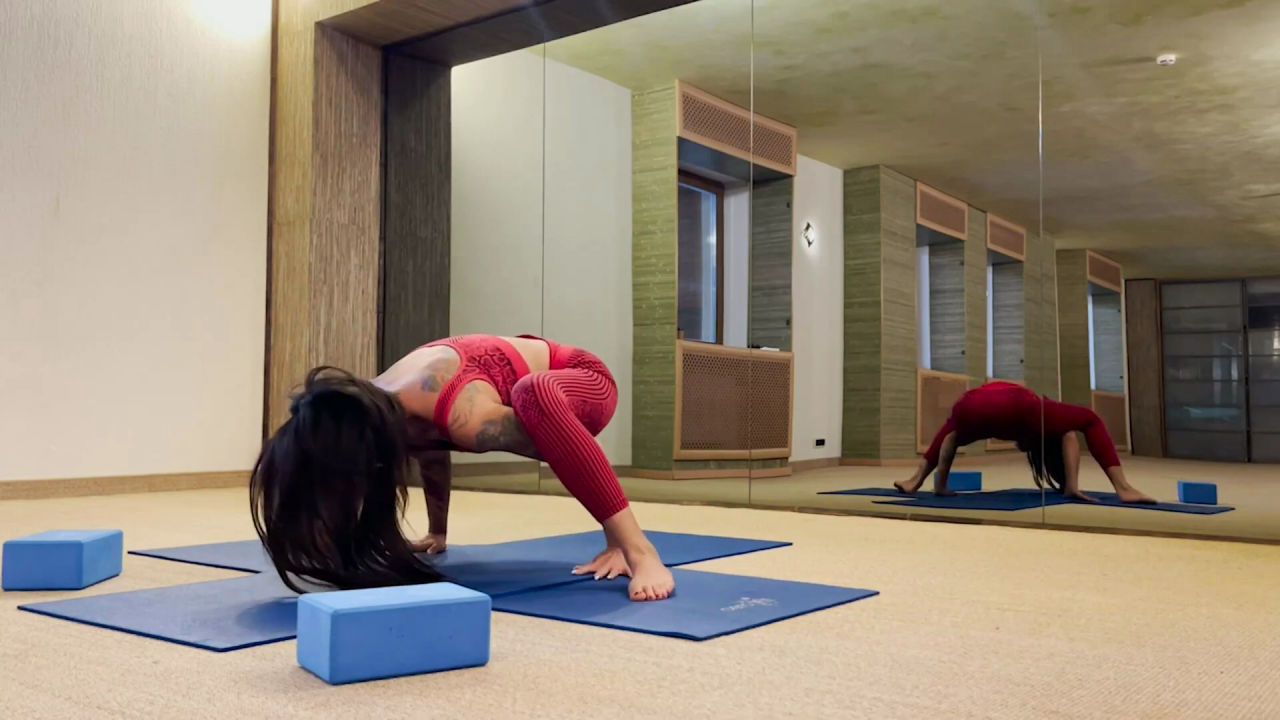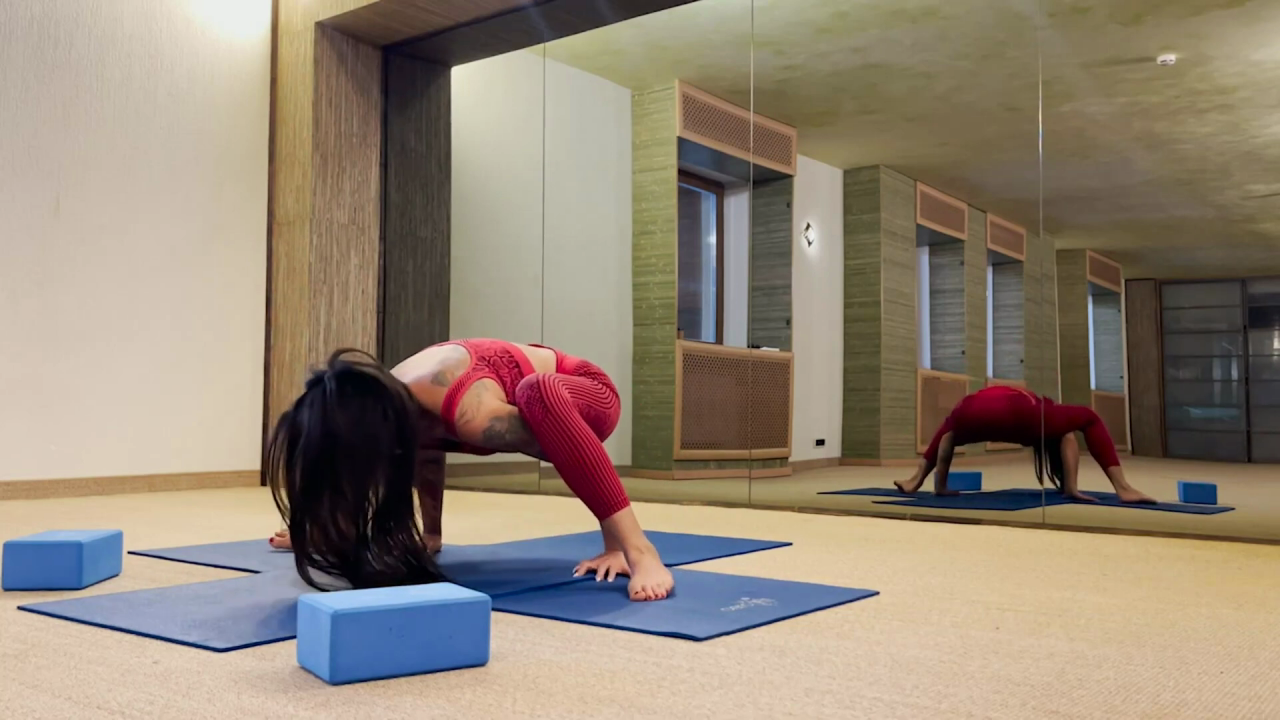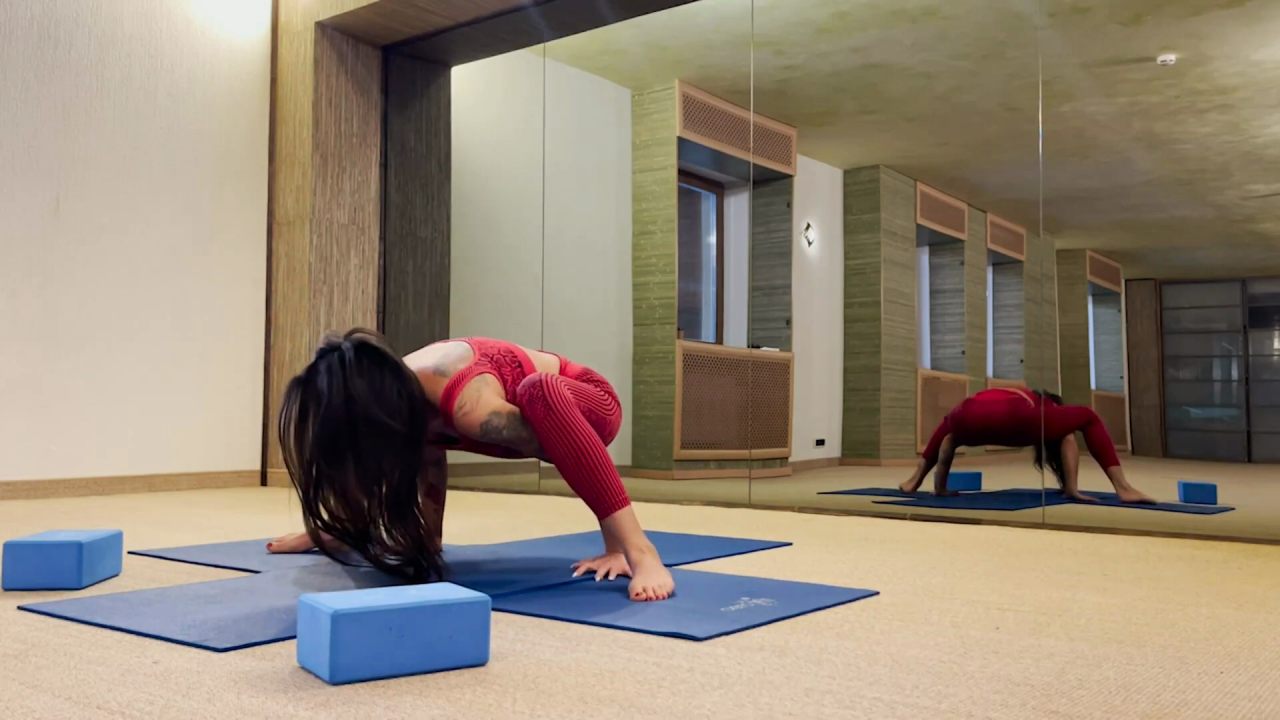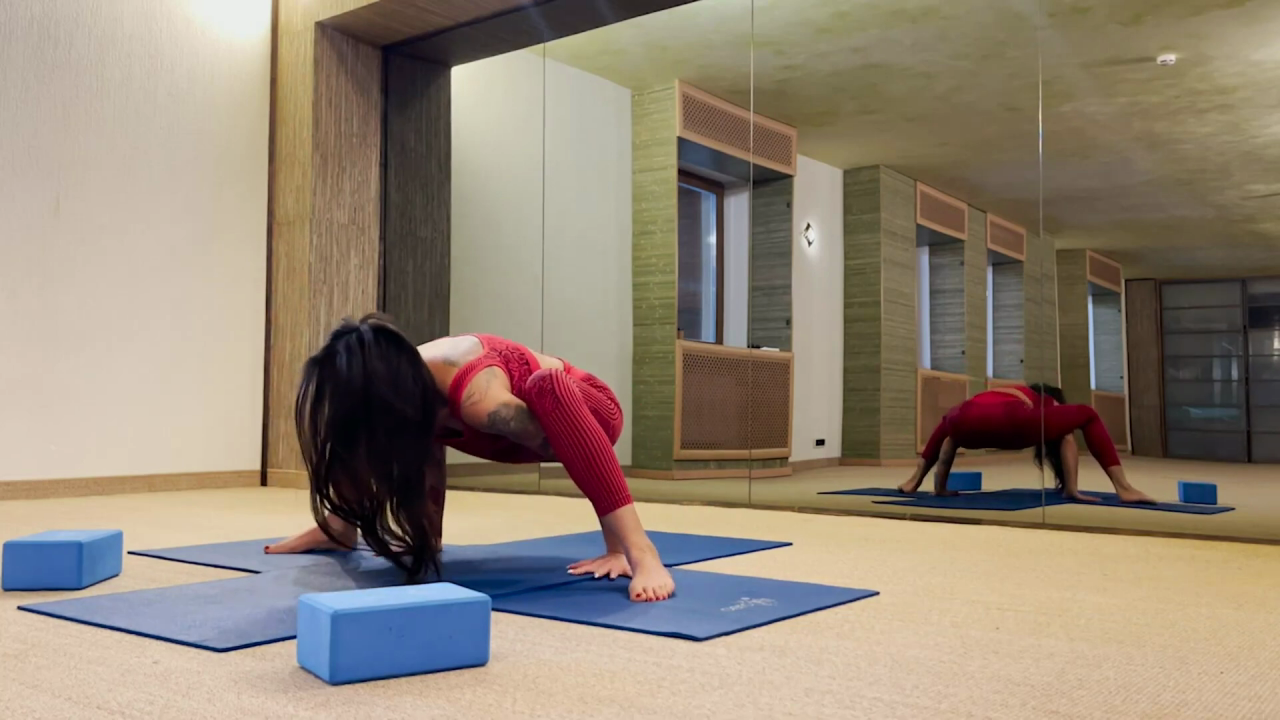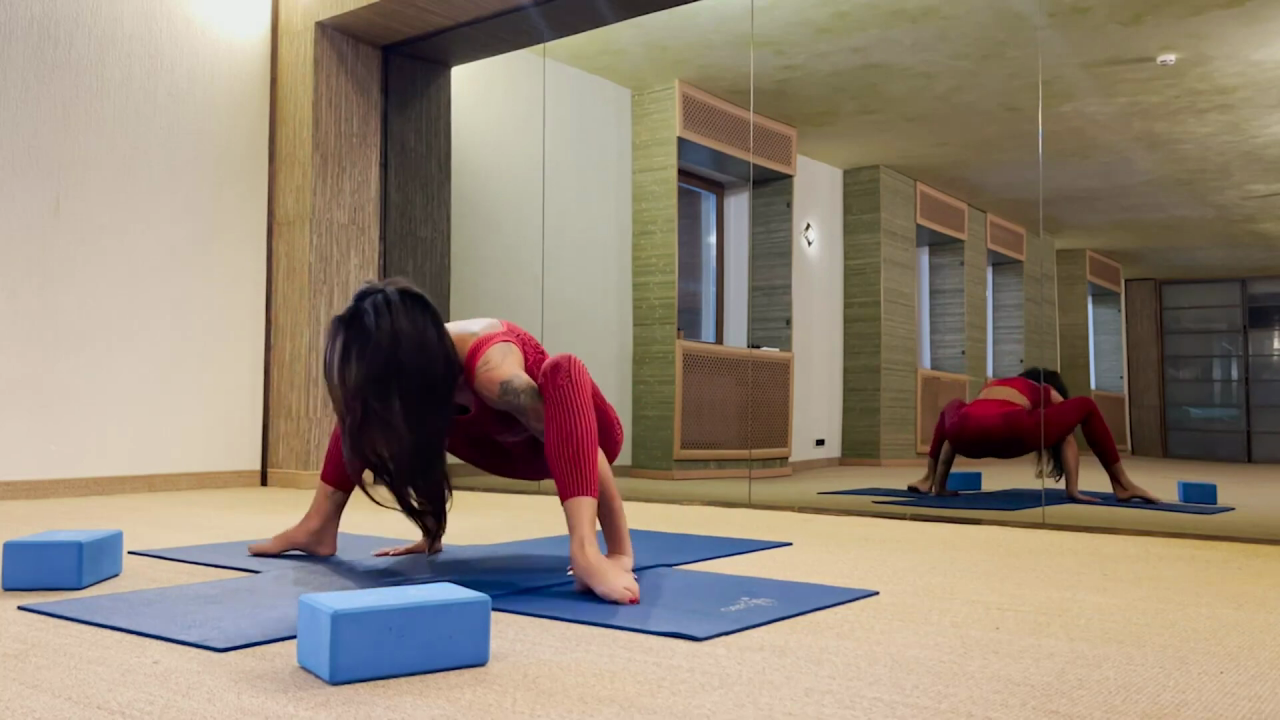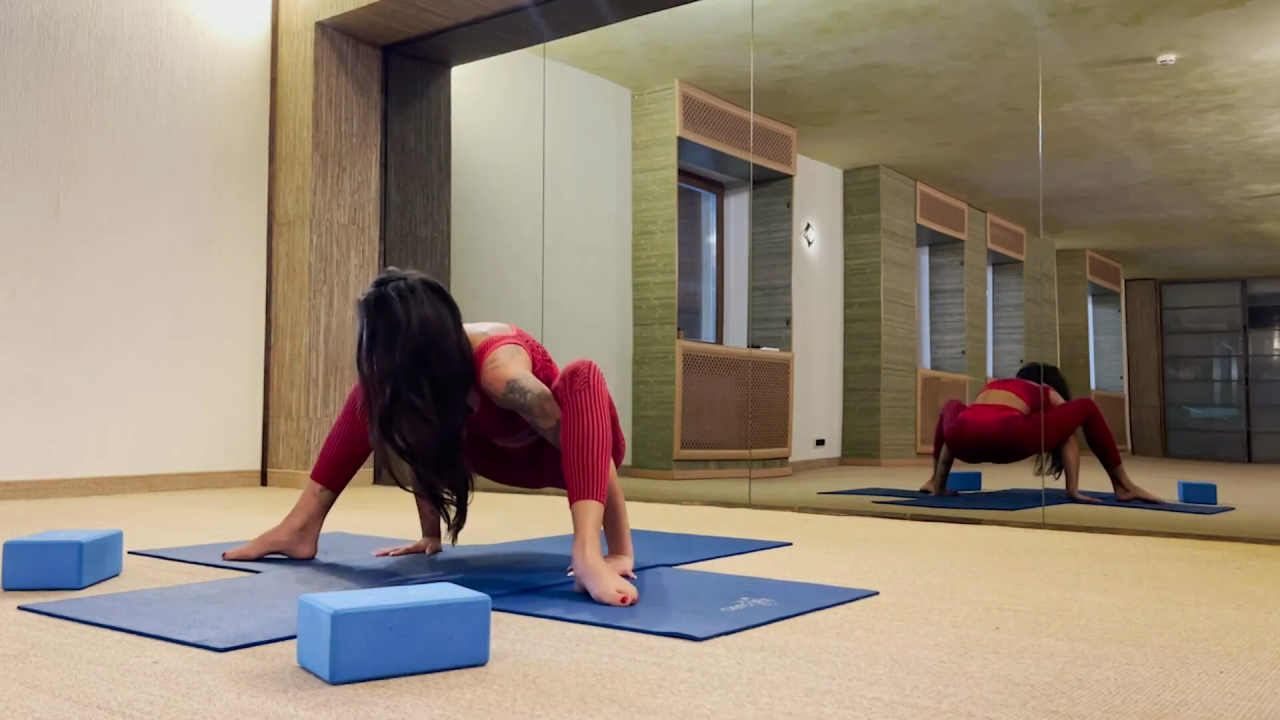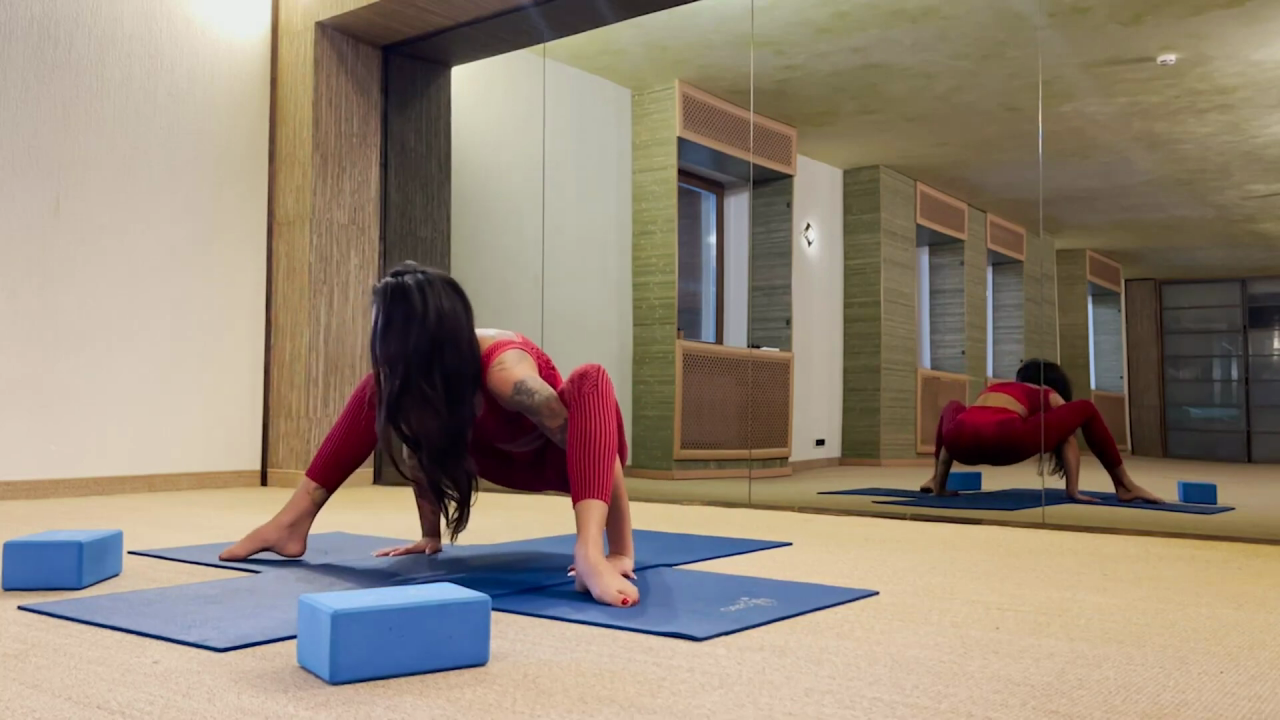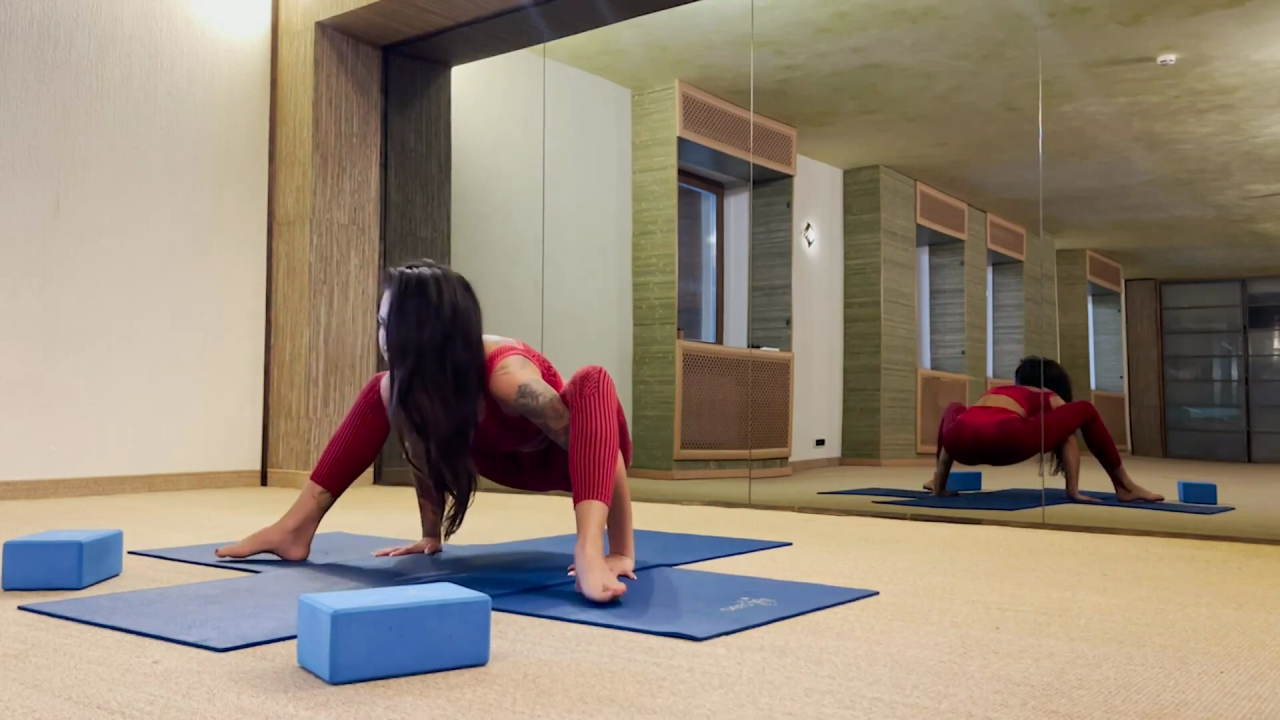
dt=0.3s
person 1, frame 1
left shoulder: (463, 416)
right shoulder: (376, 408)
left elbow: (571, 453)
left wrist: (625, 548)
right wrist: (437, 532)
left hip: (582, 381)
right hip: (523, 378)
left knee: (536, 394)
left ankle: (637, 548)
person 1, frame 2
left shoulder: (469, 411)
right shoulder: (383, 403)
right elbow: (428, 453)
left wrist: (627, 547)
right wrist: (431, 533)
left hip: (586, 394)
left knee: (539, 394)
left ankle: (637, 549)
person 1, frame 3
left shoulder: (469, 406)
right shoulder: (395, 392)
left elbow: (566, 453)
right elbow: (430, 453)
left wrist: (623, 549)
right wrist: (430, 535)
left hip: (585, 406)
right hip: (533, 418)
left knee: (539, 393)
left ankle: (639, 551)
right ankle: (339, 533)
person 1, frame 4
left shoulder: (478, 398)
right shoulder: (407, 387)
right elbow: (429, 456)
left wrist: (627, 551)
right wrist: (430, 536)
left hip: (585, 411)
right hip: (527, 419)
left knee: (548, 388)
left ankle: (642, 553)
right ankle: (341, 529)
person 1, frame 5
left shoulder: (493, 369)
right shoulder: (412, 370)
left elbow: (589, 455)
right elbow: (421, 450)
left wrist: (620, 553)
right wrist: (430, 536)
left hip: (571, 442)
right hip: (508, 446)
left knee: (562, 372)
right knee: (369, 399)
left ankle: (586, 550)
right ankle: (319, 528)
person 1, frame 6
left shoulder: (499, 370)
right shoulder: (412, 372)
left elbow: (598, 456)
right elbow: (421, 450)
left wrist: (620, 553)
right wrist: (430, 536)
left hip: (564, 451)
right hip: (508, 455)
left knee: (583, 377)
right knee: (373, 393)
left ankle: (587, 555)
right ankle: (303, 528)
person 1, frame 7
left shoulder: (505, 372)
right shoulder: (406, 380)
left elbow: (599, 452)
right elbow: (418, 452)
left wrist: (620, 554)
right wrist: (430, 536)
left hip: (565, 459)
right hip: (509, 459)
left knee: (589, 382)
right knee: (377, 391)
left ankle: (590, 553)
right ankle: (293, 526)
person 1, frame 8
left shoulder: (507, 377)
right shoulder: (402, 383)
left elbow: (606, 452)
right elbow: (423, 452)
left wrist: (621, 553)
right wrist: (430, 536)
left hip: (565, 459)
right hip: (511, 460)
left knee: (591, 383)
right knee: (380, 393)
left ankle: (589, 554)
right ankle: (297, 528)
person 2, frame 1
right shoulder: (1033, 407)
left elbow: (949, 439)
right elbow: (1069, 435)
left wrist: (940, 486)
right wrist: (1072, 487)
left hip: (970, 408)
right hip: (1014, 408)
left knee: (953, 428)
right knee: (1090, 421)
left ankle: (915, 481)
right ankle: (1123, 488)
person 2, frame 2
right shoulder: (1040, 408)
left elbow: (947, 438)
right elbow: (1068, 437)
left wrist: (940, 485)
right wrist: (1071, 487)
left hip: (969, 413)
right hip: (1013, 414)
left knee: (951, 426)
right knee: (1089, 419)
left ankle: (915, 480)
right ankle: (1122, 488)
person 2, frame 3
right shoulder: (1047, 408)
left elbow: (948, 439)
right elbow: (1067, 438)
left wrist: (940, 486)
right wrist: (1072, 488)
left hip: (970, 419)
right hip: (1012, 418)
left knee: (951, 422)
right knee: (1088, 418)
left ankle: (914, 481)
right ankle: (1122, 488)
person 2, frame 4
right shoulder: (1051, 405)
left elbow: (949, 439)
right elbow: (1067, 438)
left wrist: (940, 486)
right wrist: (1071, 488)
left hip: (968, 423)
right hip: (1010, 421)
left knee: (951, 421)
right knee: (1087, 416)
left ankle: (914, 481)
right ankle: (1123, 488)
person 2, frame 5
left shoulder: (994, 385)
right shoulder: (1051, 394)
right elbow: (1067, 437)
left wrist: (939, 486)
right wrist: (1072, 489)
left hip: (967, 431)
right hip: (1009, 430)
left knee: (954, 407)
right knee: (1085, 407)
left ankle: (927, 480)
right ankle: (1121, 486)
person 2, frame 6
left shoulder: (993, 386)
right shoulder: (1051, 394)
right elbow: (1068, 438)
left wrist: (940, 485)
right wrist: (1073, 489)
left hip: (964, 437)
right hip: (1007, 437)
left knee: (951, 407)
right knee: (1087, 408)
left ankle: (933, 481)
right ankle: (1123, 487)
person 2, frame 7
left shoulder: (993, 389)
right shoulder: (1051, 396)
right elbow: (1068, 438)
left wrist: (939, 485)
right wrist: (1073, 490)
left hip: (962, 441)
right hip: (1005, 439)
left knee: (953, 408)
right knee: (1085, 410)
left ankle: (935, 482)
right ankle: (1124, 487)
person 2, frame 8
left shoulder: (995, 391)
right shoulder: (1052, 398)
right elbow: (1068, 440)
left wrist: (940, 483)
right wrist: (1073, 490)
left hip: (962, 441)
right hip: (1005, 440)
left knee: (954, 409)
right knee: (1085, 411)
left ankle: (937, 483)
right ankle: (1124, 487)
